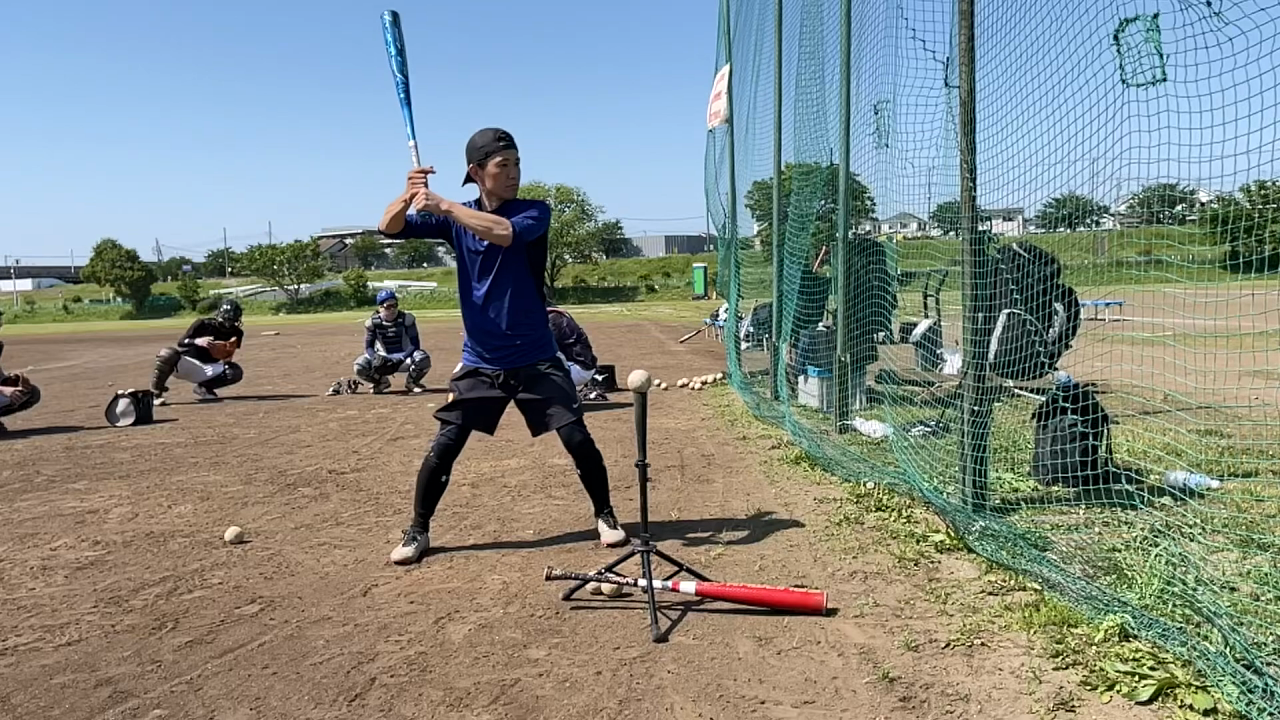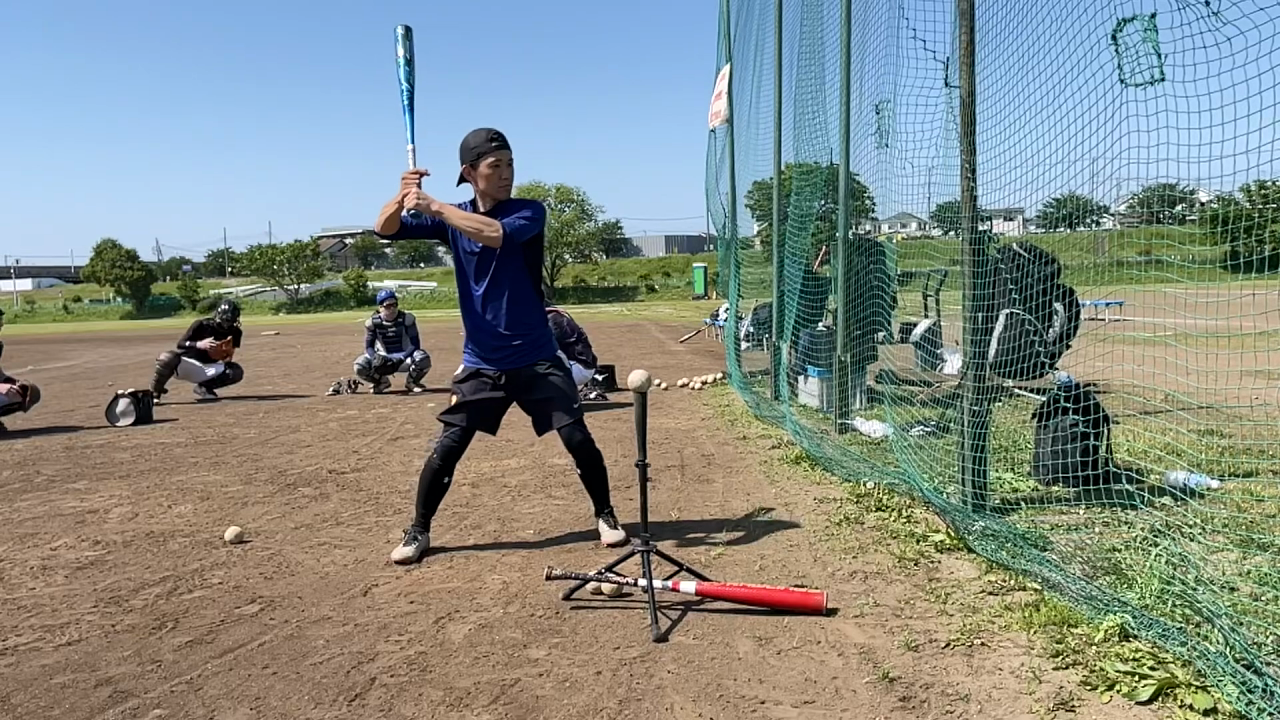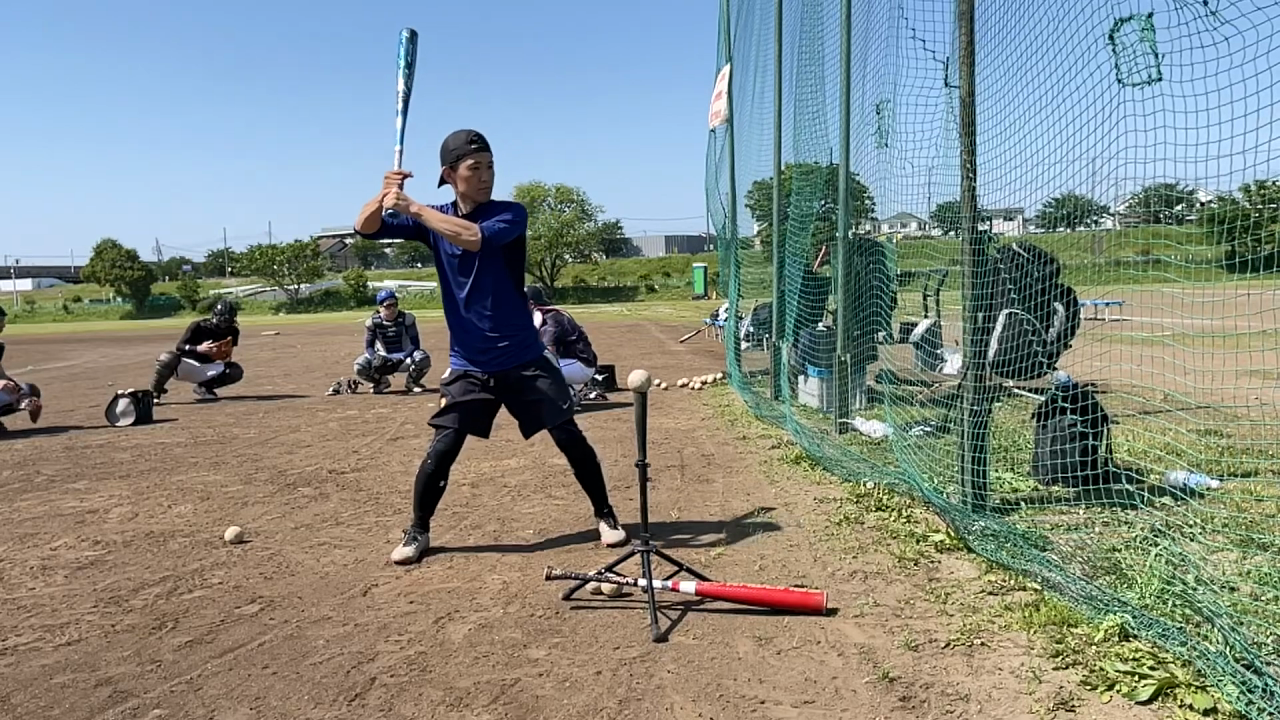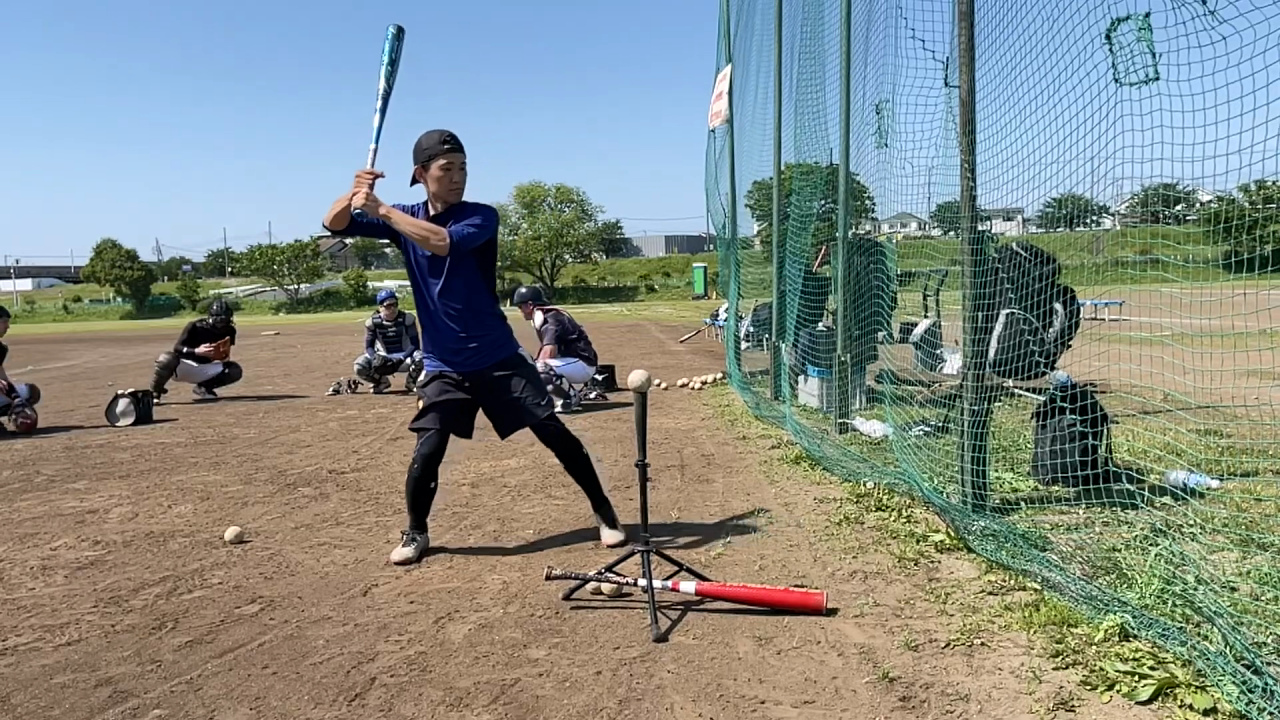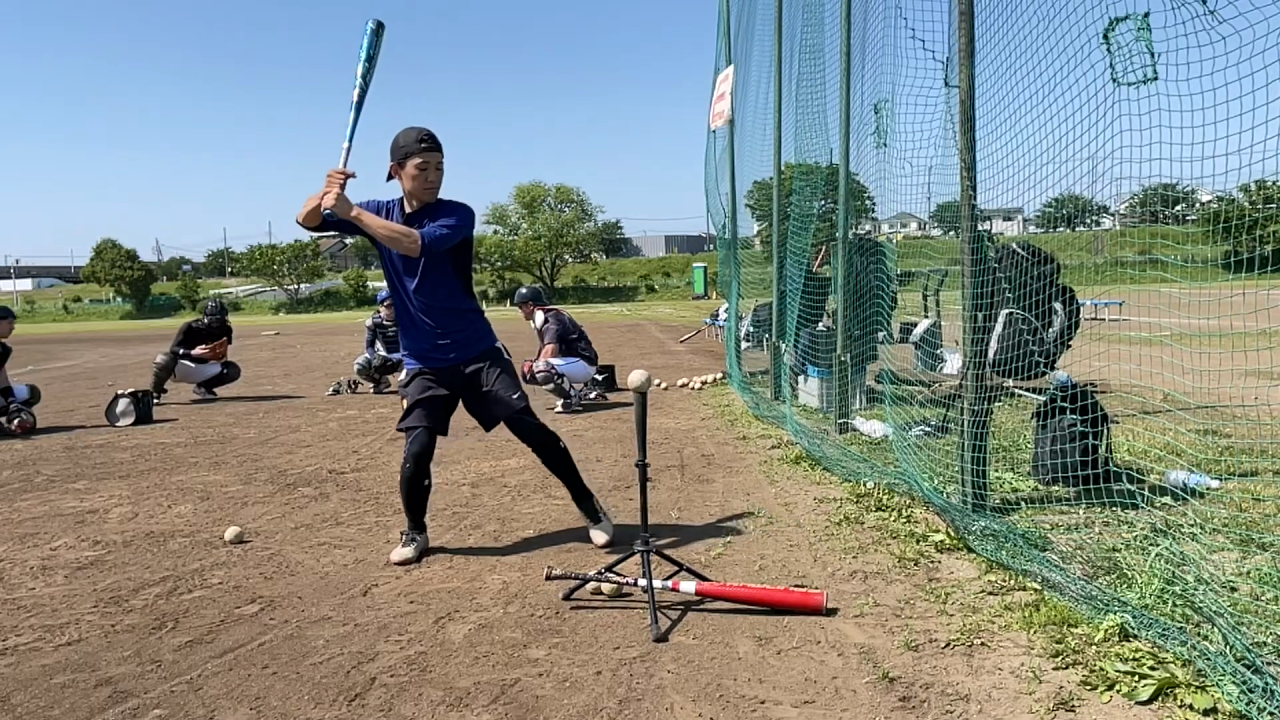
dt=0.5s
person 1, frame 1
left shoulder: (534, 212)
right shoulder: (455, 218)
left elbow: (504, 232)
right elbow: (390, 228)
left wrist: (443, 205)
right wrist: (409, 194)
left hip: (535, 359)
right hip: (479, 362)
left knee: (577, 439)
right knee: (444, 446)
left ankle: (604, 514)
right ankle: (418, 530)
person 1, frame 2
left shoulder: (529, 212)
right shoulder: (451, 217)
left elbow: (495, 233)
right elbow: (385, 230)
left wrist: (434, 206)
right wrist: (403, 196)
left hip: (536, 359)
right hip: (481, 363)
left knee: (577, 438)
right knee: (447, 448)
left ankle: (605, 514)
right ankle: (419, 530)
person 1, frame 3
left shoulder: (510, 214)
right shoulder: (433, 218)
left elbow: (474, 237)
right elbow: (366, 228)
left wrist: (414, 208)
right wrist: (384, 194)
left hip: (524, 360)
right hip: (468, 365)
left knee: (570, 438)
right knee: (441, 451)
left ankle: (604, 514)
right ankle: (417, 531)
person 1, frame 4
left shoulder: (482, 216)
right shoulder: (405, 218)
left elbow: (443, 241)
right elbow: (334, 224)
left wrist: (381, 209)
right wrist: (355, 193)
left hip: (499, 358)
right hip: (443, 366)
left knee: (554, 434)
right knee: (427, 453)
left ankle: (604, 512)
right ankle: (416, 532)
person 1, frame 5
left shoulder: (457, 215)
right shoulder: (380, 212)
left elbow: (416, 244)
right elbow: (308, 220)
left wrist: (352, 212)
right wrist: (327, 191)
left hip: (477, 351)
right hip: (422, 362)
left knee: (527, 426)
right knee: (417, 451)
left ankle: (588, 506)
right ankle: (415, 532)
